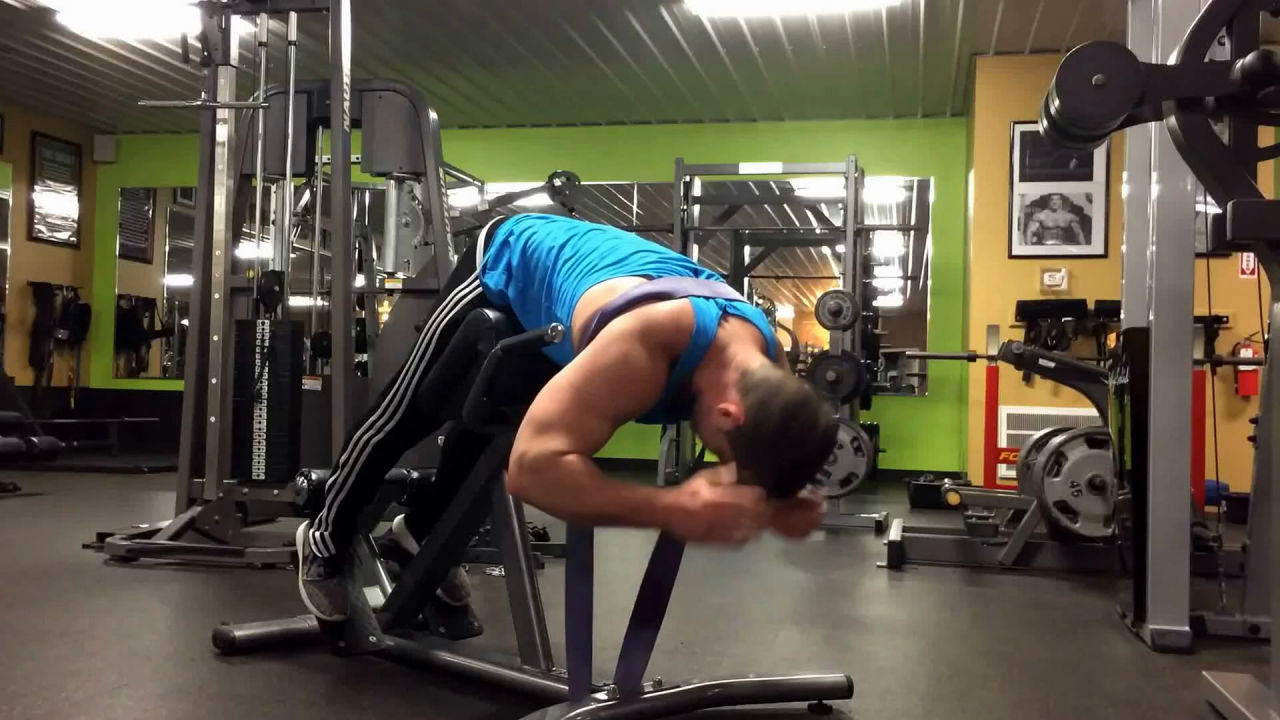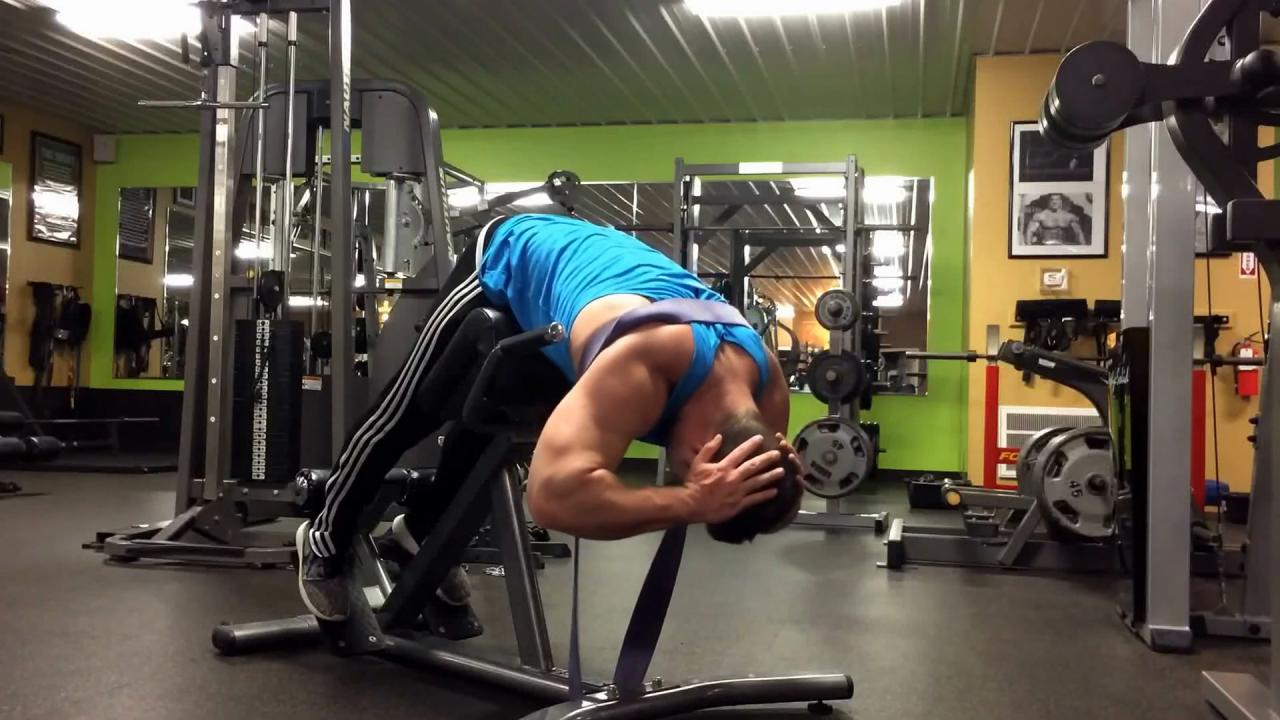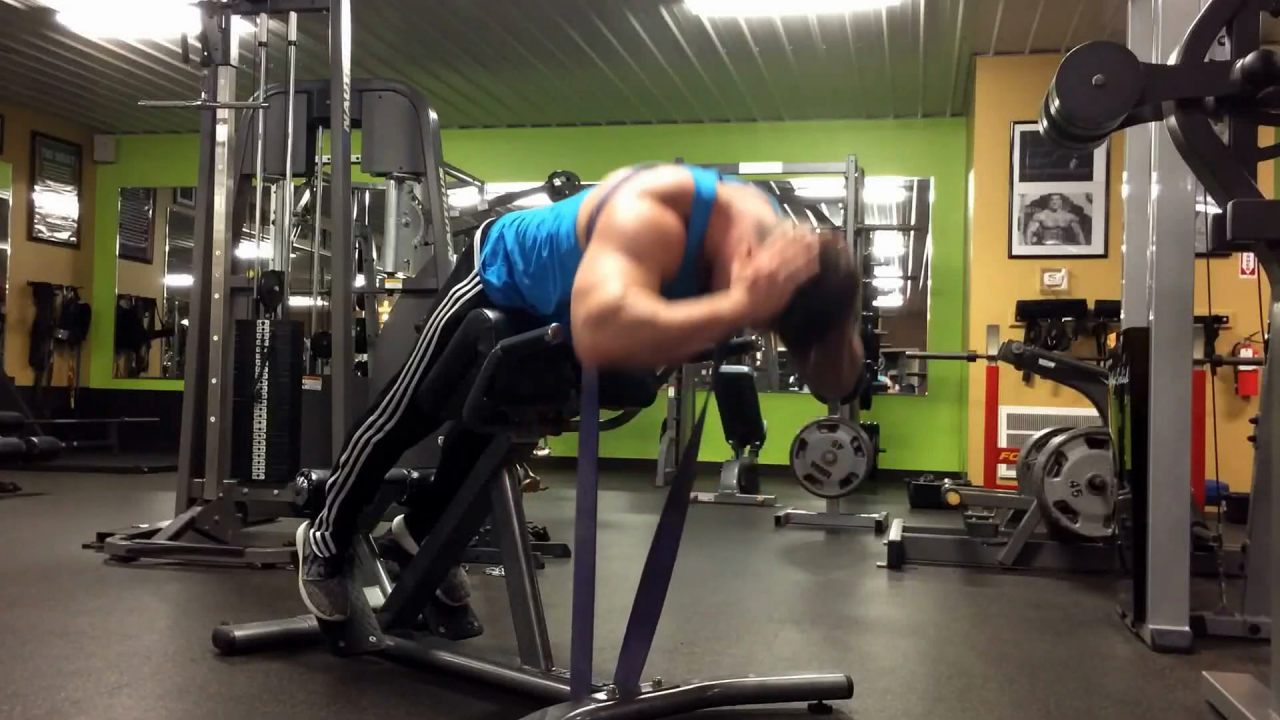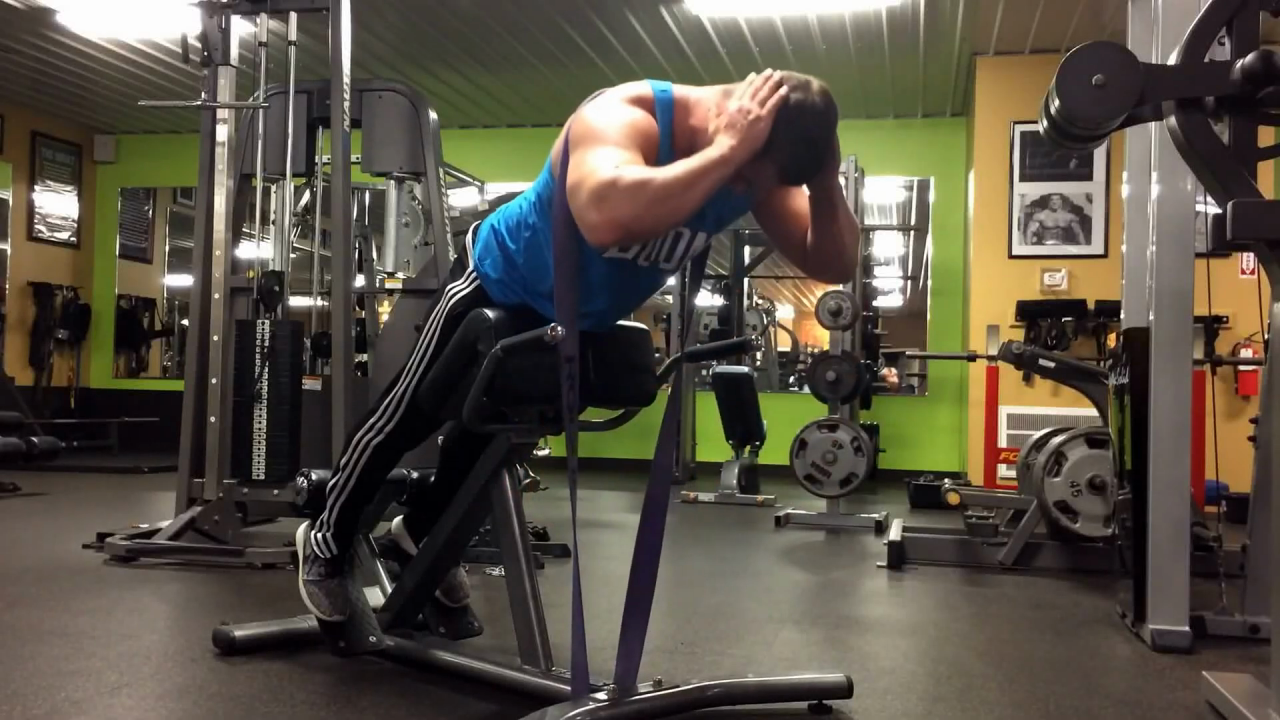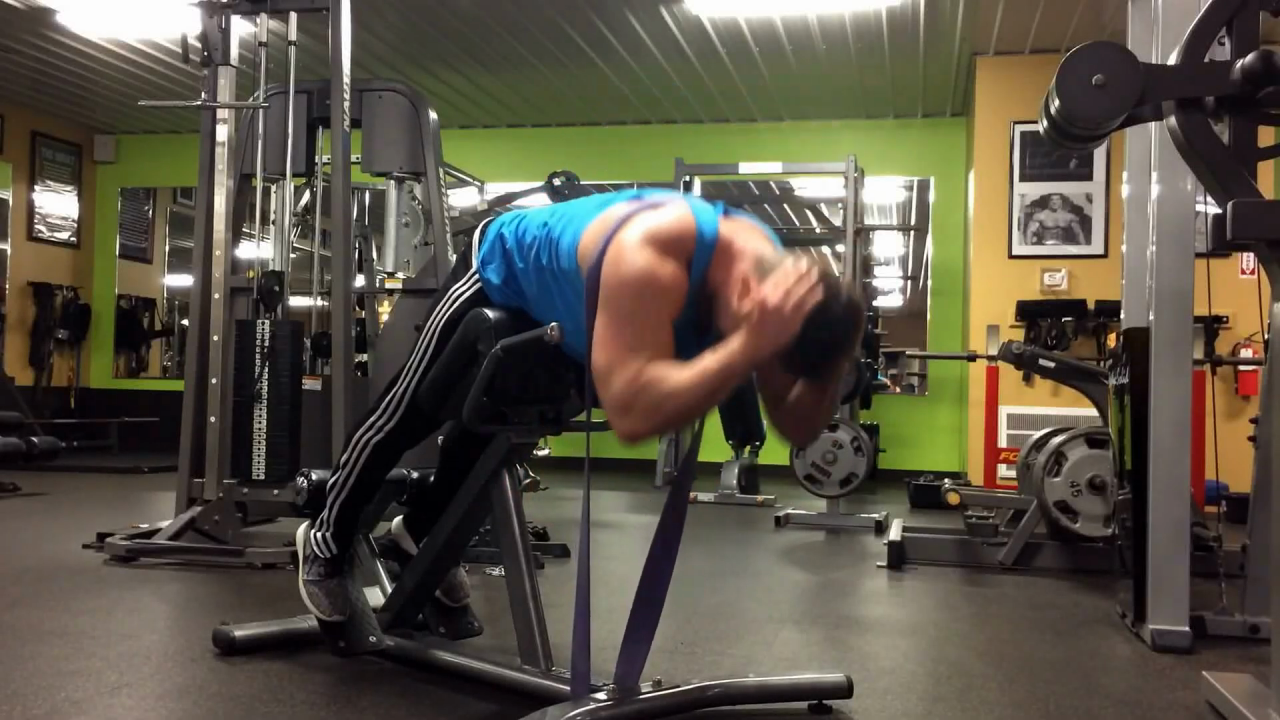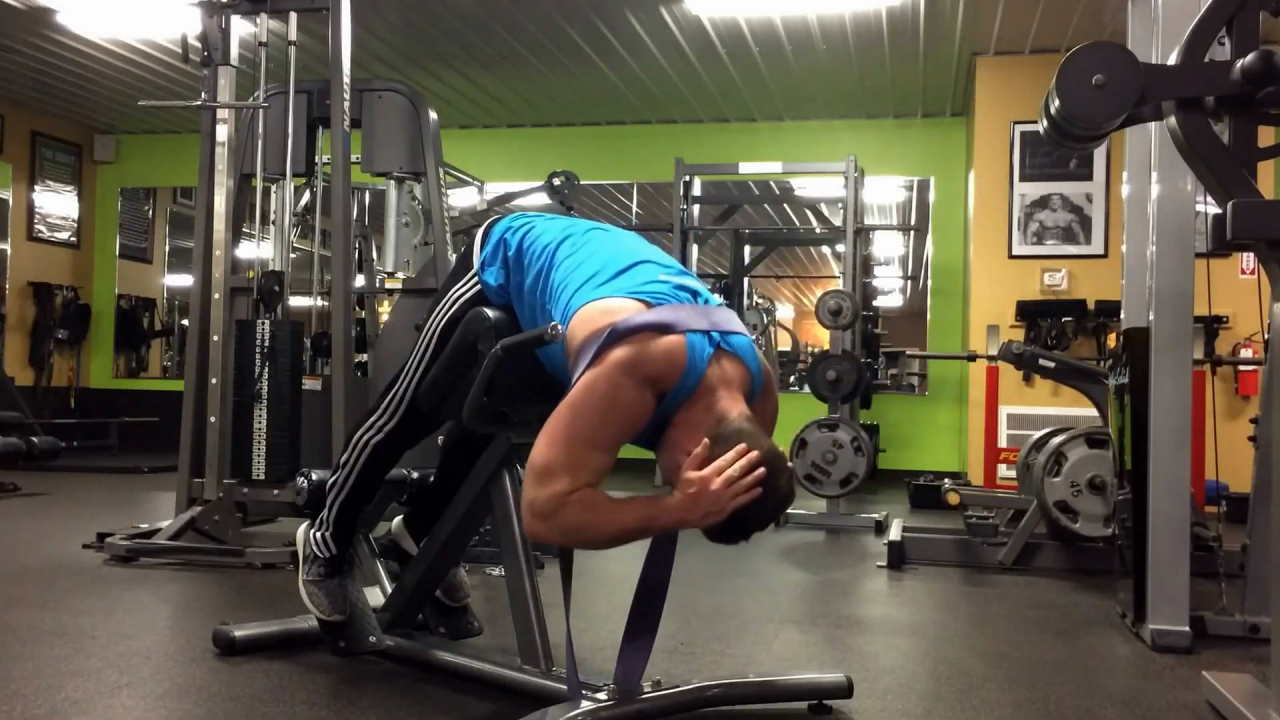
dt=0.4s
person 1, frame 1
left shoulder: (767, 368)
right shoulder: (643, 345)
left elbow: (746, 470)
right elbow: (531, 466)
left wrist: (778, 506)
right wrist: (677, 511)
right hip: (512, 264)
right knee: (406, 418)
left ankle: (422, 530)
right ankle: (326, 542)
person 1, frame 2
left shoulder: (764, 385)
right shoulder: (643, 363)
left elbow: (761, 494)
right elbow: (552, 493)
left wrist: (783, 490)
right wrist: (692, 501)
right hip: (510, 264)
right knee: (406, 418)
left ankle: (421, 529)
right ankle: (325, 542)
person 1, frame 3
left shoulder: (784, 248)
right shoulder: (651, 214)
left elbow: (836, 382)
right elbow: (602, 335)
left wrist: (839, 333)
right wrist: (740, 304)
left hip: (557, 319)
right hip: (505, 279)
right knee: (406, 417)
left ankle: (420, 531)
right ankle: (325, 542)
person 1, frame 4
left shoulder: (751, 172)
right shoulder: (623, 117)
left elbow: (835, 266)
right elbow: (608, 216)
left wrist: (824, 178)
right wrist: (727, 148)
left hip: (582, 322)
right hip: (501, 282)
left knee: (492, 432)
right knee: (403, 423)
left ankle: (420, 532)
right ankle: (327, 542)
person 1, frame 5
left shoulder: (773, 273)
right shoulder: (654, 250)
left elbow: (802, 425)
right elbow: (630, 412)
right wrist: (748, 346)
left hip: (558, 321)
right hip: (506, 271)
right knee: (407, 419)
left ankle: (422, 531)
right ankle: (326, 543)
person 1, frame 6
left shoulder: (754, 390)
right shoulder: (634, 365)
right elbow: (545, 512)
right wrist: (682, 508)
right hip: (509, 263)
right knee: (407, 419)
left ankle: (422, 530)
right ankle: (326, 545)
